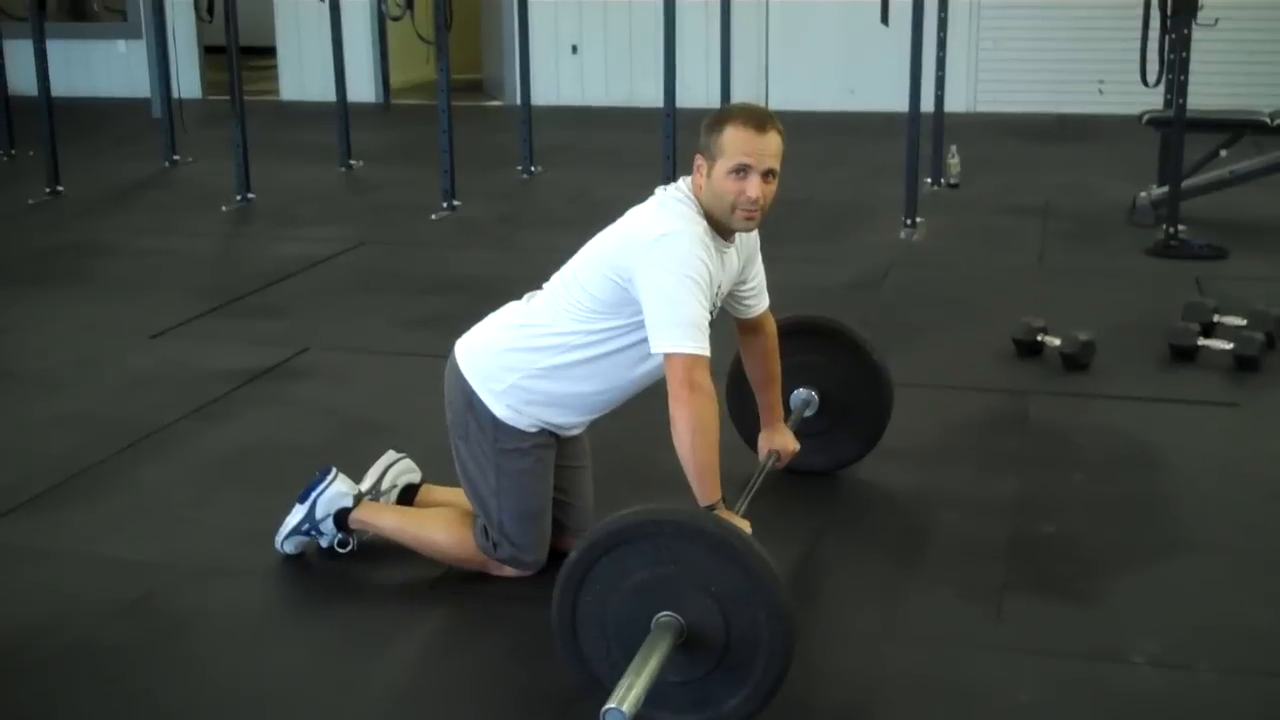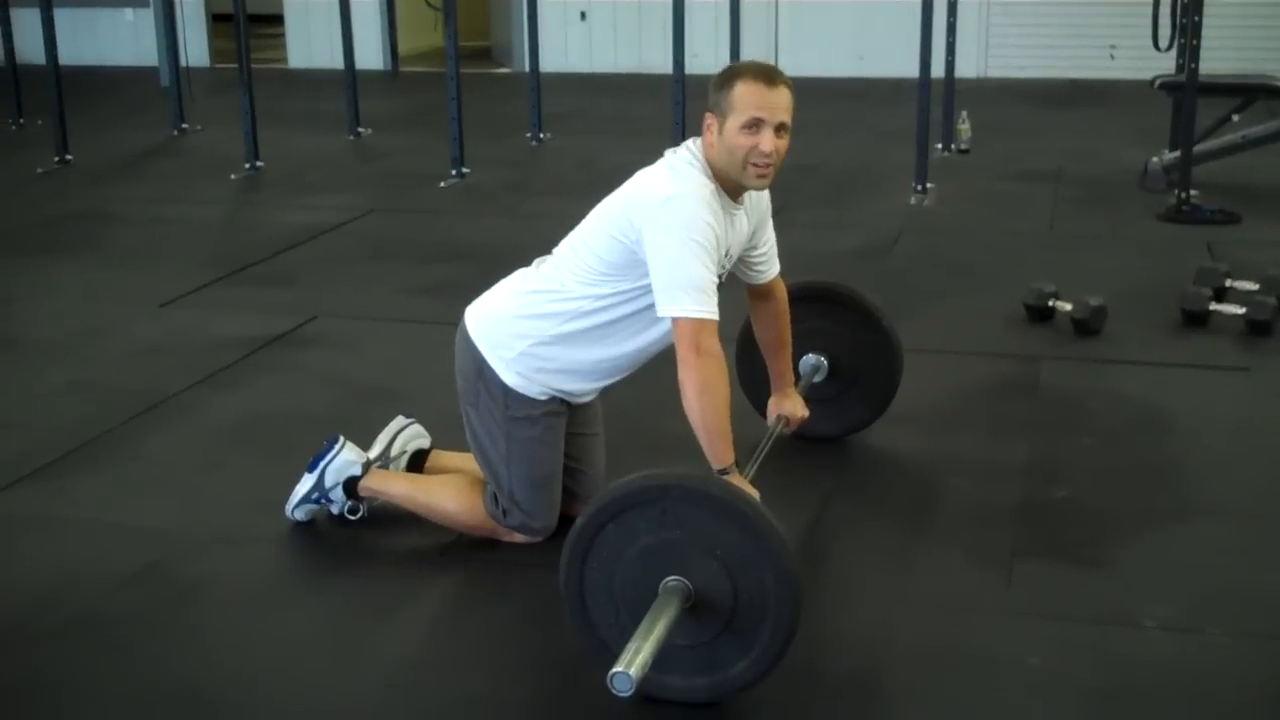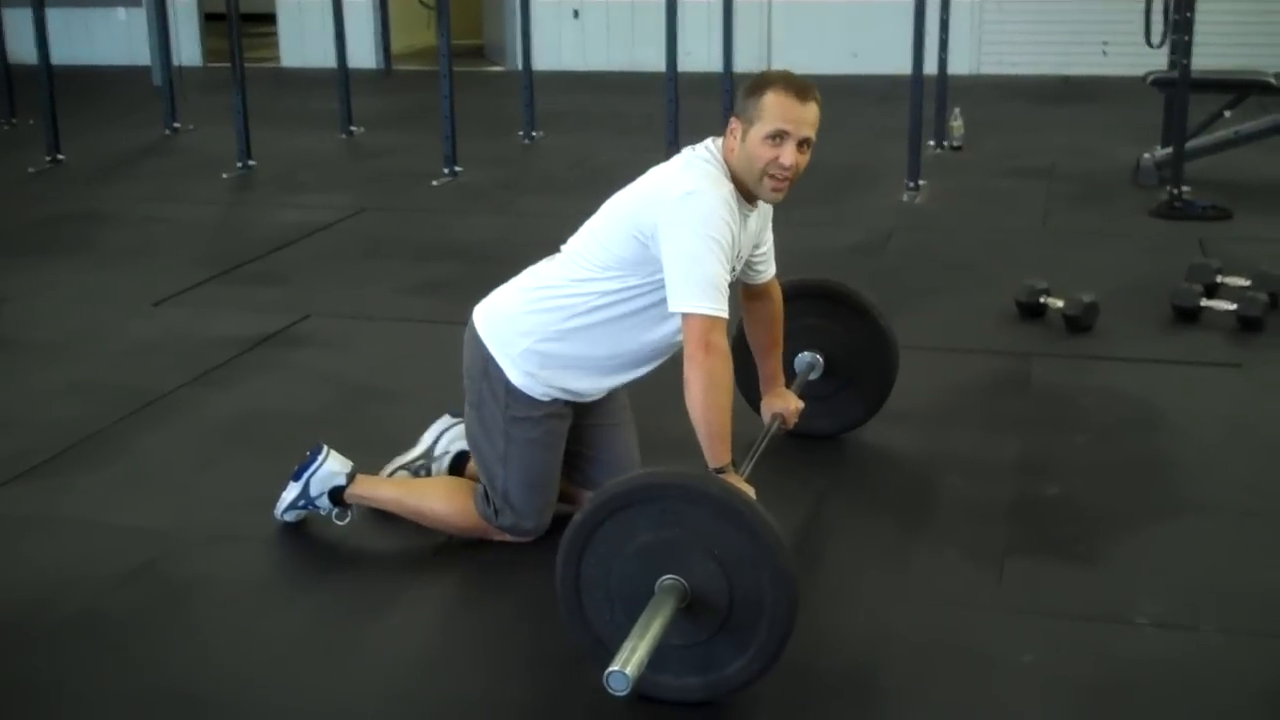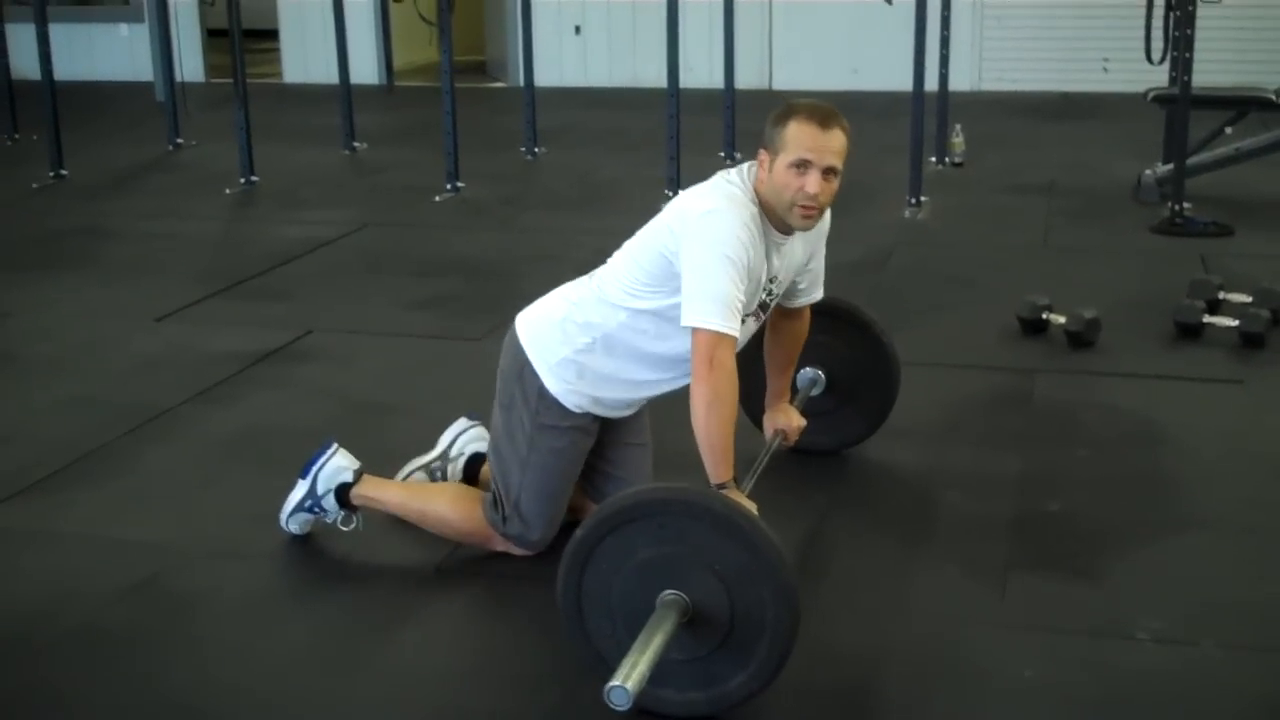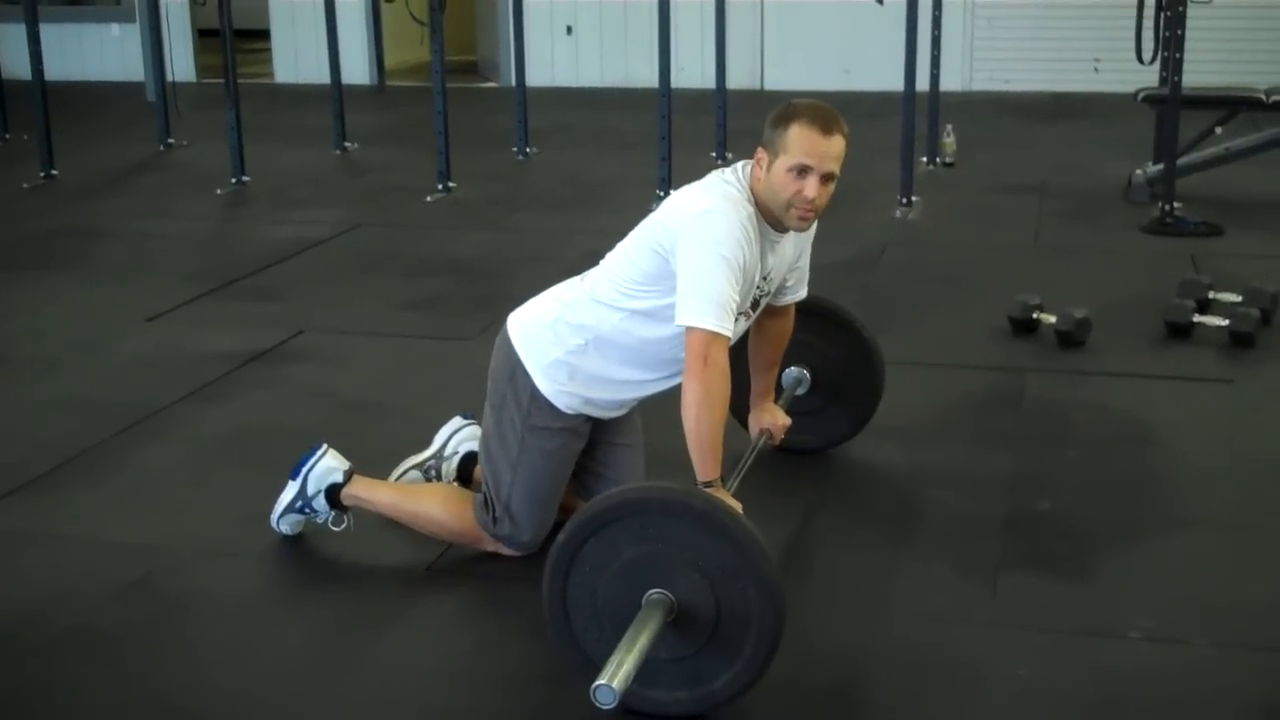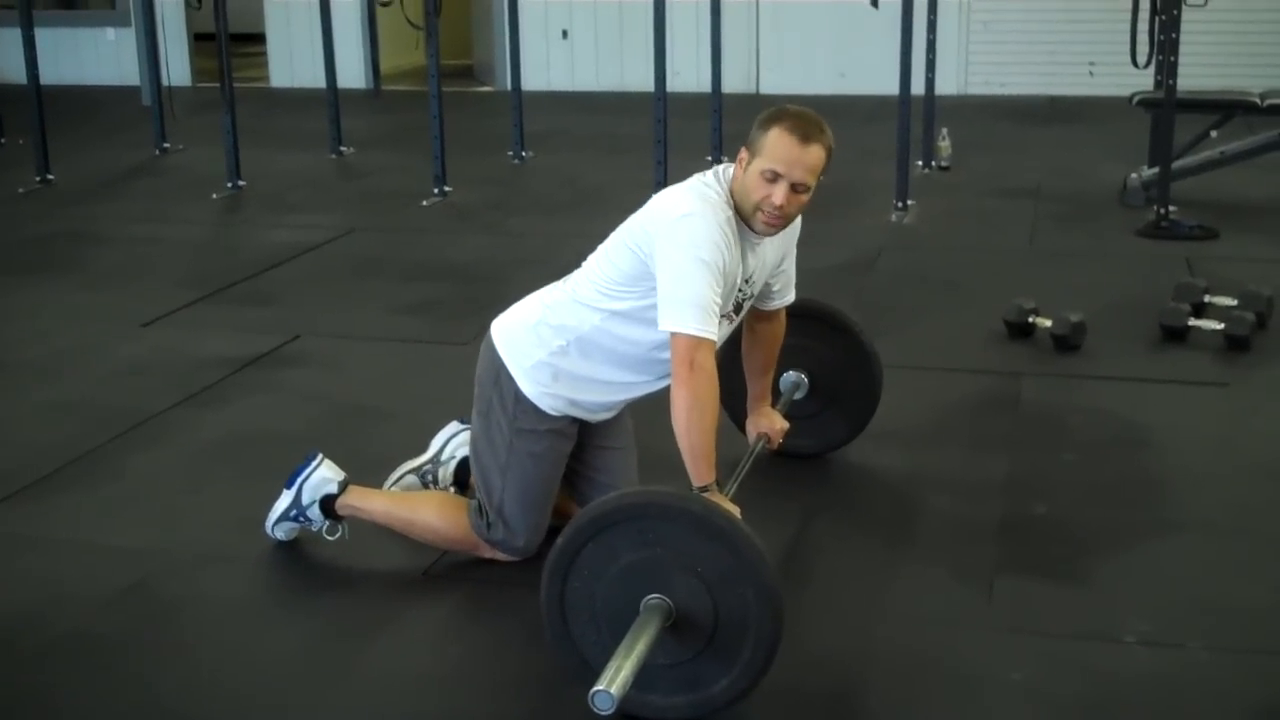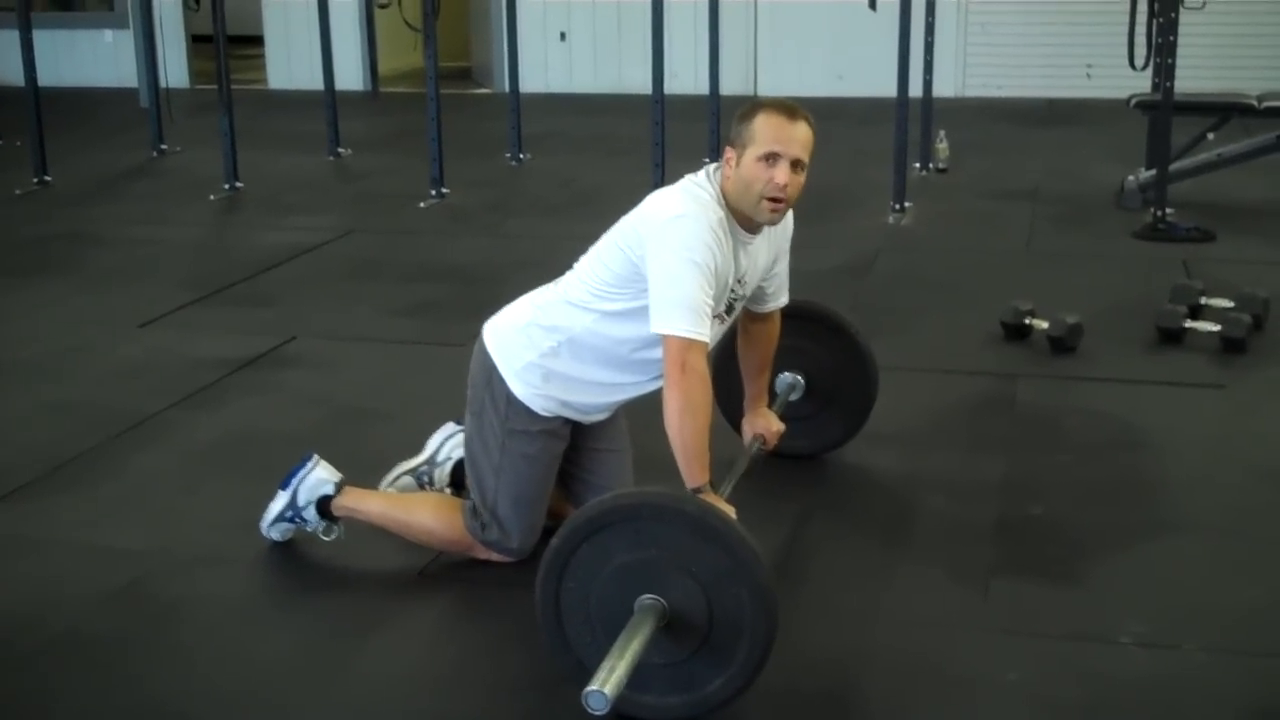
dt=0.5s
person 1, frame 1
left shoulder: (736, 226)
right shoulder: (675, 242)
left elbow: (756, 323)
right elbow: (689, 387)
left wrist: (773, 423)
right wrist: (714, 512)
left hip: (542, 388)
right hip: (501, 390)
left knee: (567, 536)
right knee: (515, 557)
left ankle: (402, 491)
right ankle: (346, 508)
person 1, frame 2
left shoulder: (748, 190)
right shoulder: (682, 203)
left elbow: (766, 289)
right elbow: (697, 351)
left wrist: (784, 389)
right wrist: (727, 476)
left hip: (555, 358)
right hip: (512, 358)
left knee: (577, 503)
right knee: (525, 523)
left ankle: (412, 459)
right ankle: (356, 476)
person 1, frame 3
left shoulder: (752, 186)
right shoulder: (700, 200)
left elbow: (760, 289)
right elbow: (705, 348)
left wrist: (774, 387)
right wrist: (722, 474)
left hip: (577, 360)
right hip: (523, 357)
right knee: (515, 522)
left ankle: (461, 456)
right ankle: (341, 483)
person 1, frame 4
left shoulder: (807, 217)
right shoulder: (721, 220)
left elbow: (791, 309)
right elbow: (712, 363)
left wrist: (778, 403)
right wrist: (724, 490)
left hip: (609, 379)
right hip: (559, 368)
right knee: (519, 534)
left ankle: (475, 461)
right ankle: (347, 484)
person 1, frame 5
left shoulder: (793, 213)
right shoulder: (719, 220)
left elbow: (776, 306)
right elbow: (705, 360)
left wrist: (762, 400)
right wrist: (709, 489)
left hip: (601, 380)
right hip: (551, 368)
right knee: (510, 535)
left ankle: (468, 456)
right ankle: (338, 485)
person 1, frame 6
left shoulder: (778, 218)
right shoulder: (695, 222)
left elbow: (766, 312)
right elbow: (692, 365)
left wrist: (760, 407)
right wrist: (706, 494)
left hip: (590, 385)
right hip: (536, 372)
right knee: (508, 541)
left ankle: (466, 461)
right ankle: (332, 494)
person 1, frame 7
left shoulder: (773, 220)
right shoulder: (689, 224)
left elbow: (761, 312)
right elbow: (685, 367)
left wrist: (756, 407)
right wrist: (700, 493)
left hip: (585, 385)
right hip: (530, 373)
right knee: (502, 542)
left ankle: (462, 459)
right ankle: (327, 495)
